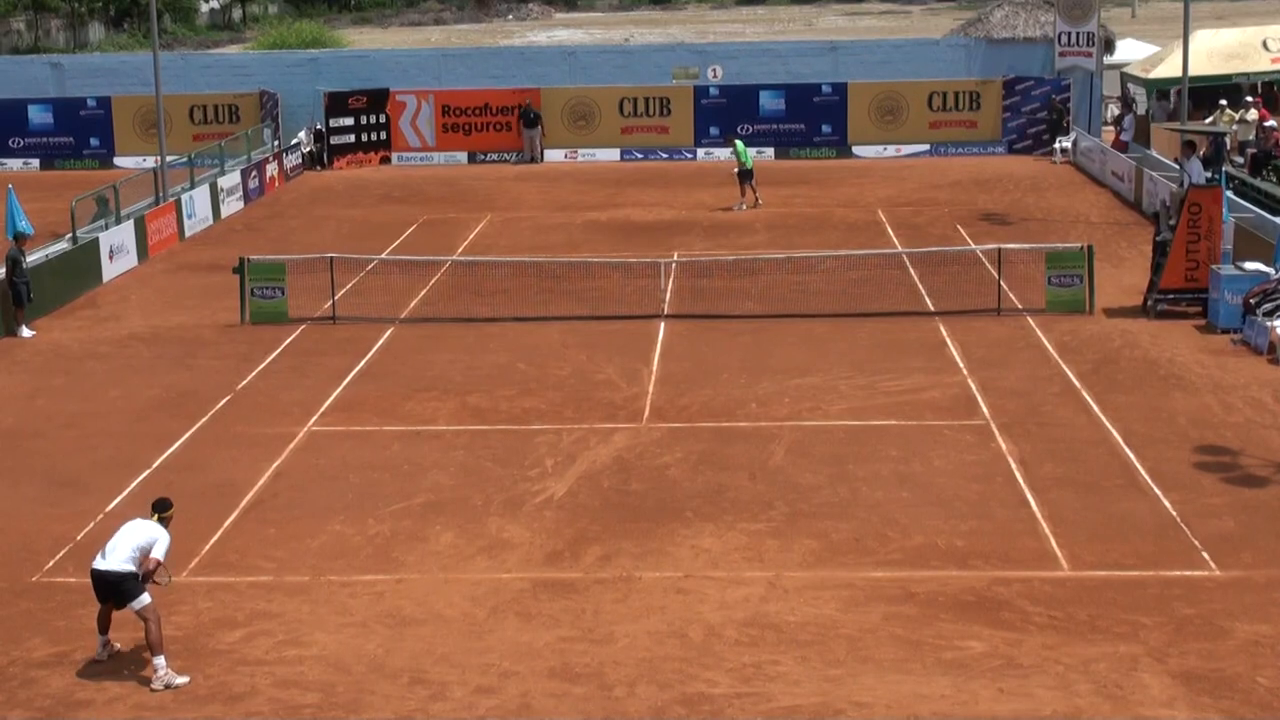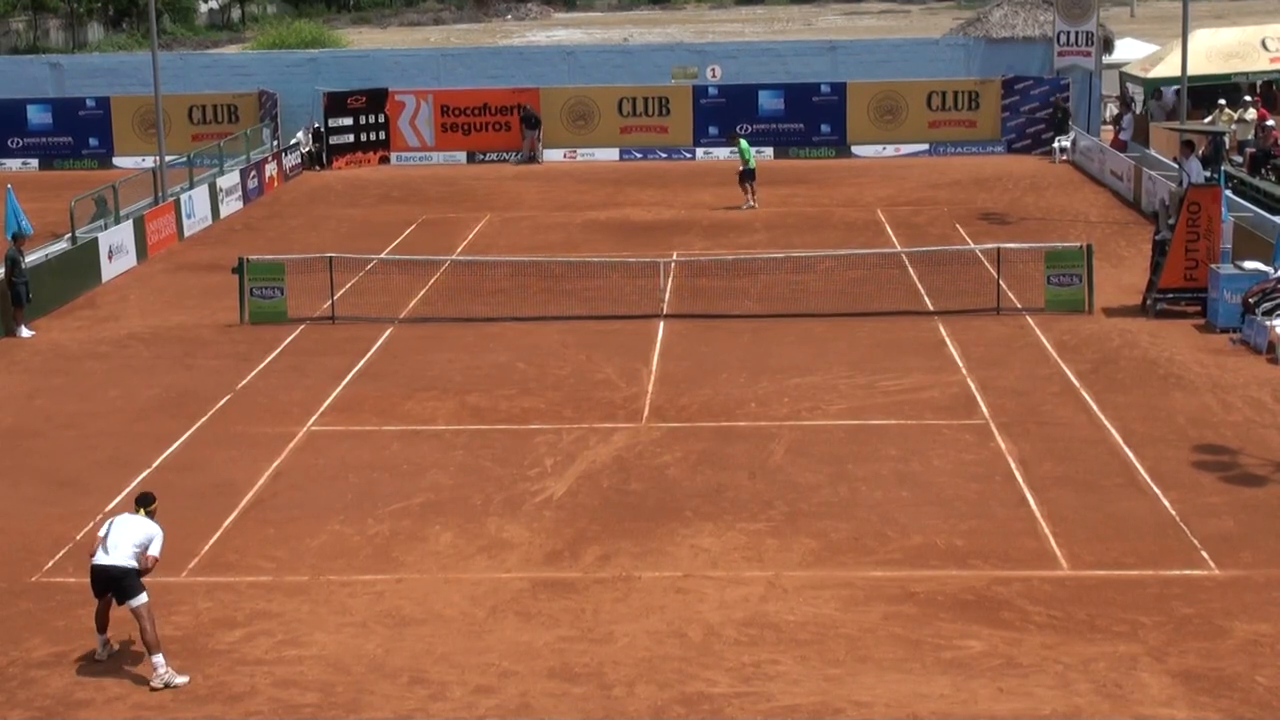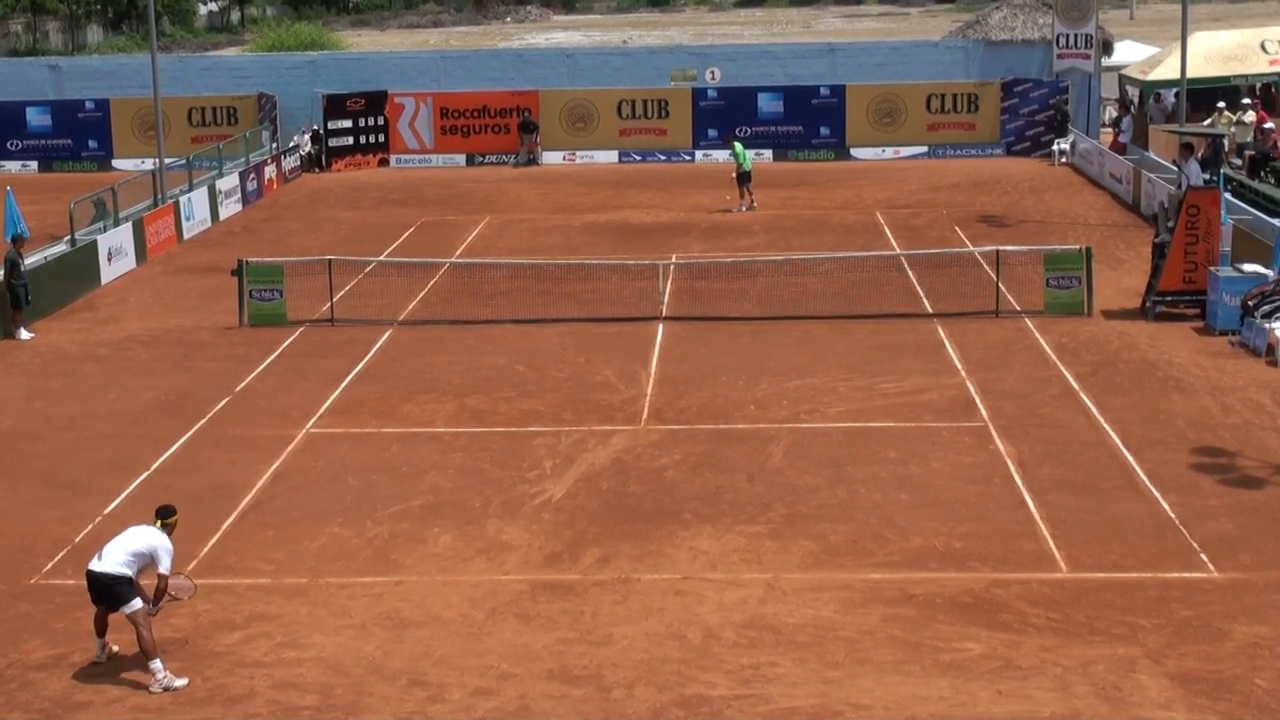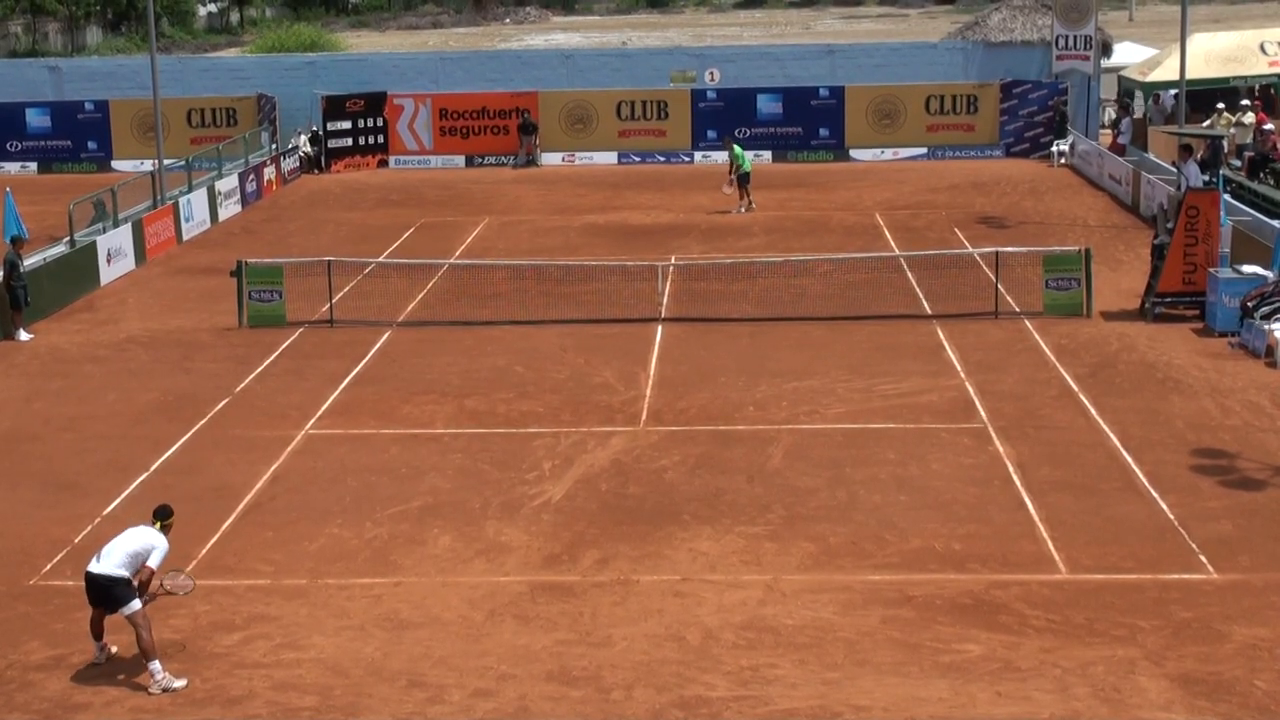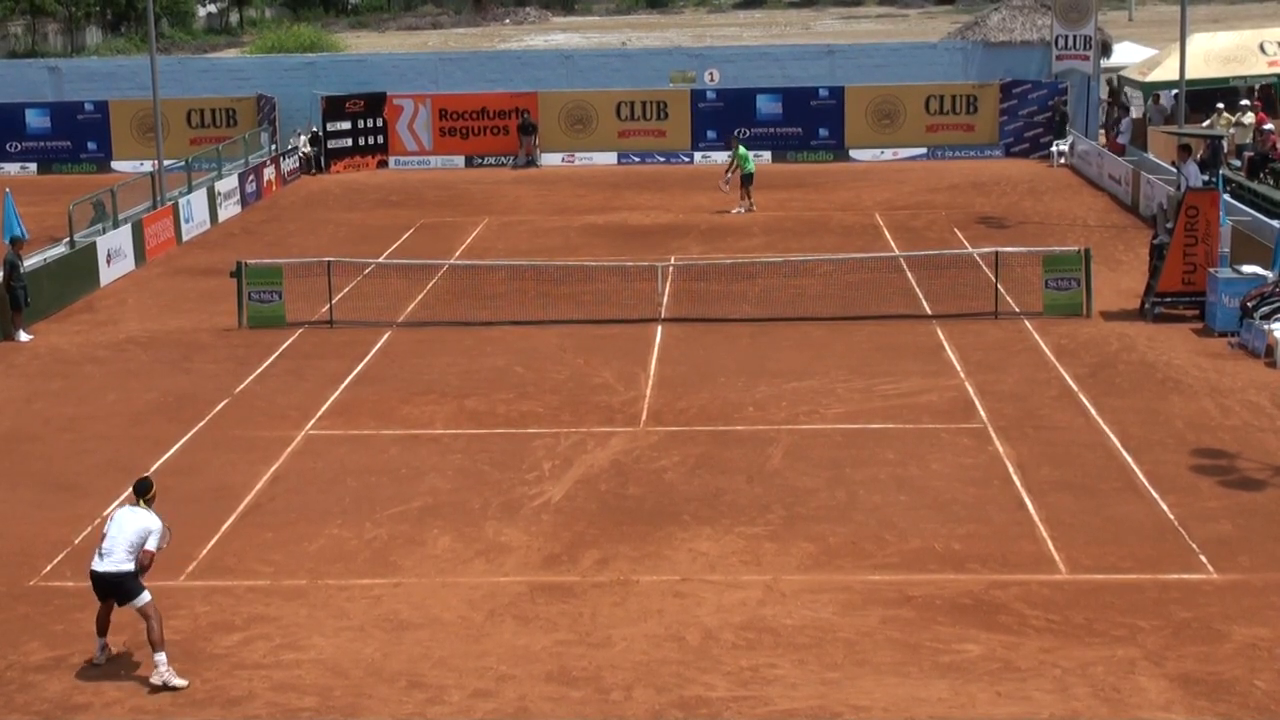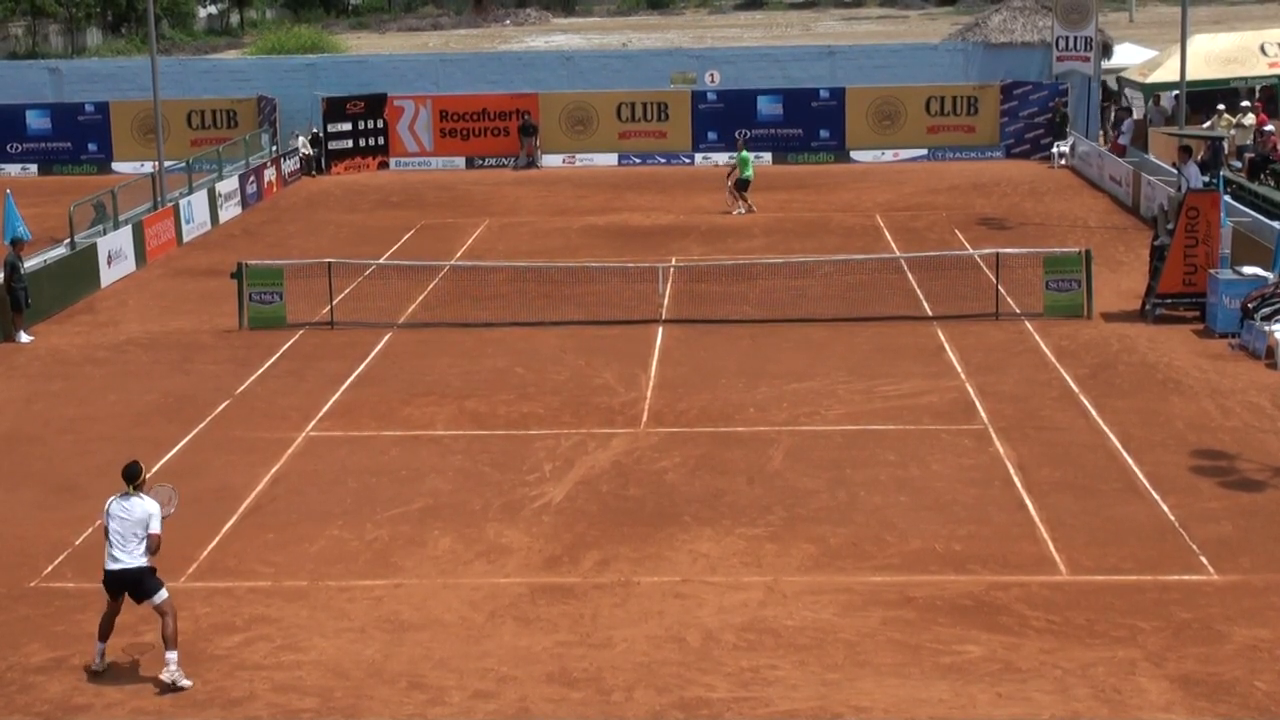
dt=0.7s
person 1, frame 1
left shoulder: (133, 523)
right shoulder: (163, 534)
right elbow: (151, 567)
left wrist: (138, 579)
right wrist: (142, 583)
left hip: (97, 569)
right hip: (120, 573)
left knee: (107, 605)
right knee: (152, 618)
left ankle: (104, 648)
right ankle: (161, 674)
person 1, frame 2
left shoulder: (115, 519)
right shoulder: (155, 530)
left elbow: (93, 551)
right elbow: (149, 565)
right wrist: (134, 577)
left hip: (98, 566)
right hip: (123, 569)
left knee: (104, 602)
right knee: (146, 618)
left ankle: (103, 648)
right ankle: (161, 673)
person 1, frame 3
left shoulder: (137, 529)
right shoulder: (164, 543)
right elbow: (162, 584)
left wrist: (145, 599)
right wrist: (154, 605)
left hip: (93, 571)
right hip: (113, 576)
left knee: (102, 609)
right knee: (142, 624)
left ankle: (102, 650)
right ankle: (160, 678)
person 1, frame 4
left shoulder: (135, 530)
right shoulder: (161, 542)
right elbow: (145, 578)
left wrist: (135, 591)
right wrist: (143, 597)
left hip: (92, 572)
right hip: (112, 578)
left knee: (98, 612)
right knee: (142, 624)
left ankle: (100, 652)
right ankle: (159, 679)
person 1, frame 5
left shoulder: (118, 512)
right shoulder: (154, 522)
right elbow: (145, 562)
right wrist: (137, 573)
left hip: (97, 570)
right hip: (120, 574)
left knee: (106, 607)
right knee: (153, 615)
left ankle: (101, 652)
right ankle: (161, 670)
person 1, frame 6
left shoulder: (111, 503)
right shoulder: (151, 506)
left elbow: (108, 535)
right elbow: (153, 547)
right wrist: (154, 548)
left hip: (112, 570)
right hip: (138, 570)
left knee: (112, 611)
right knee: (168, 613)
left ankle: (99, 660)
right ankle: (171, 670)
